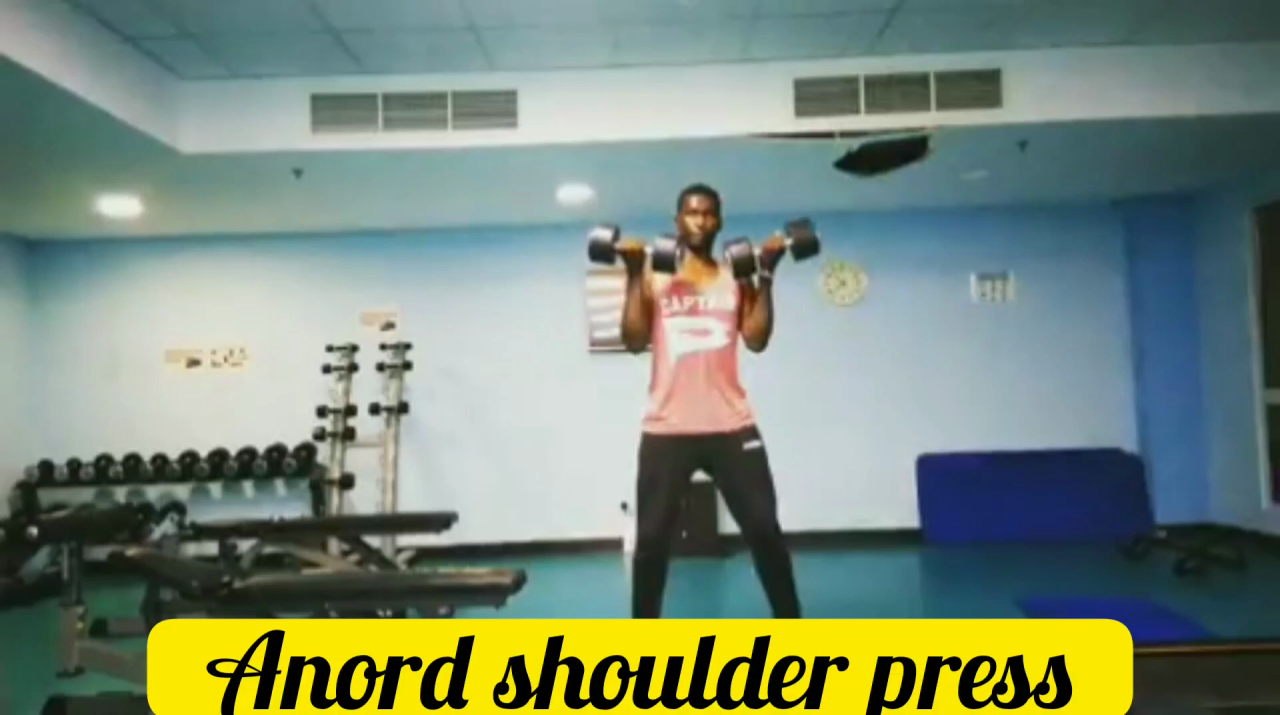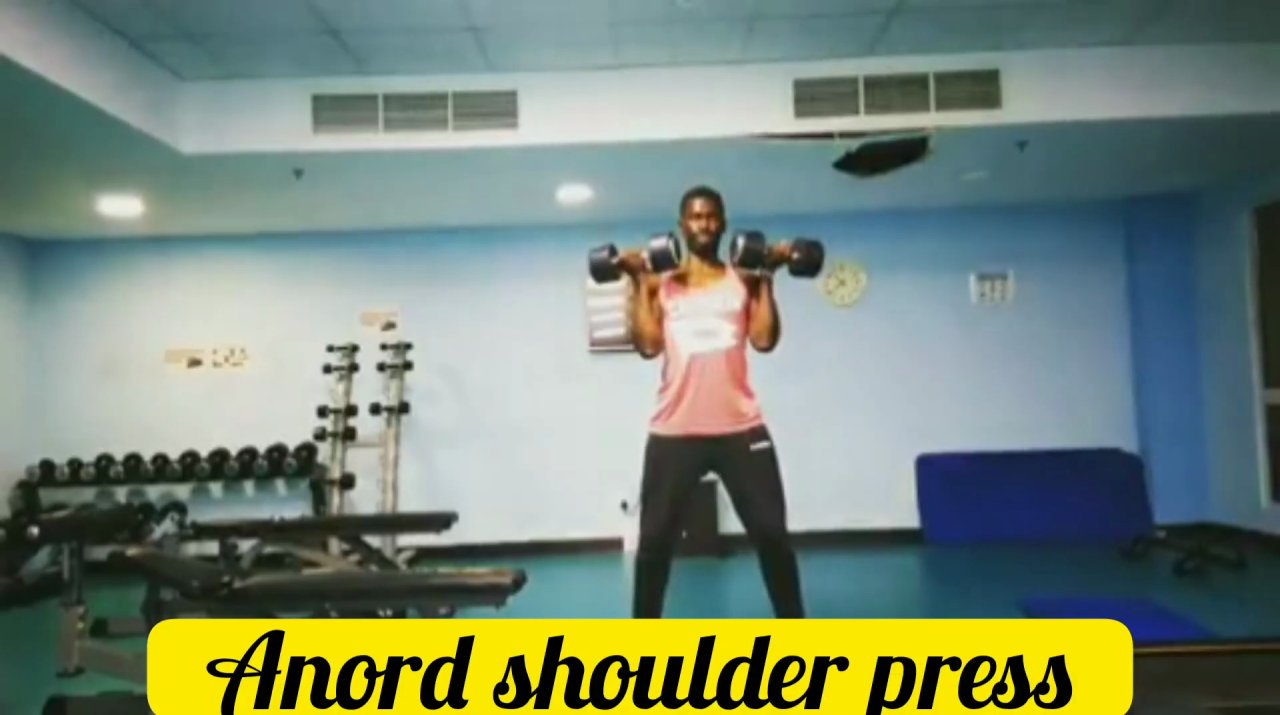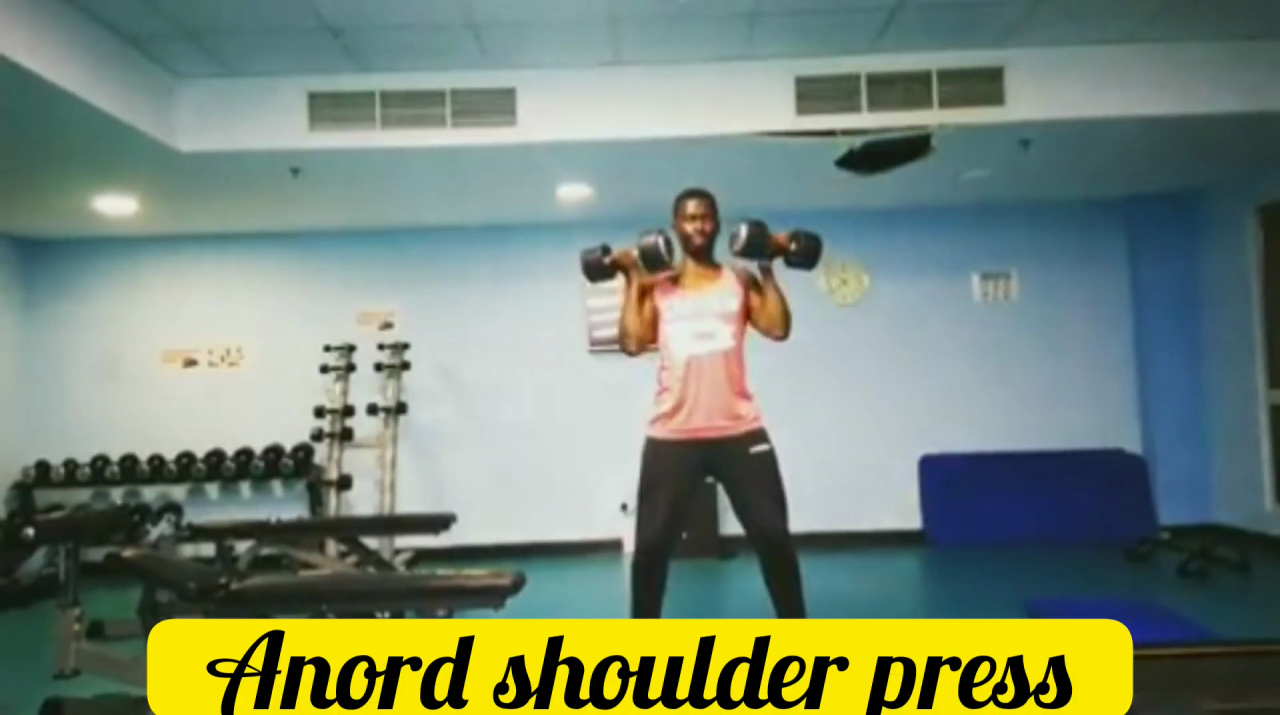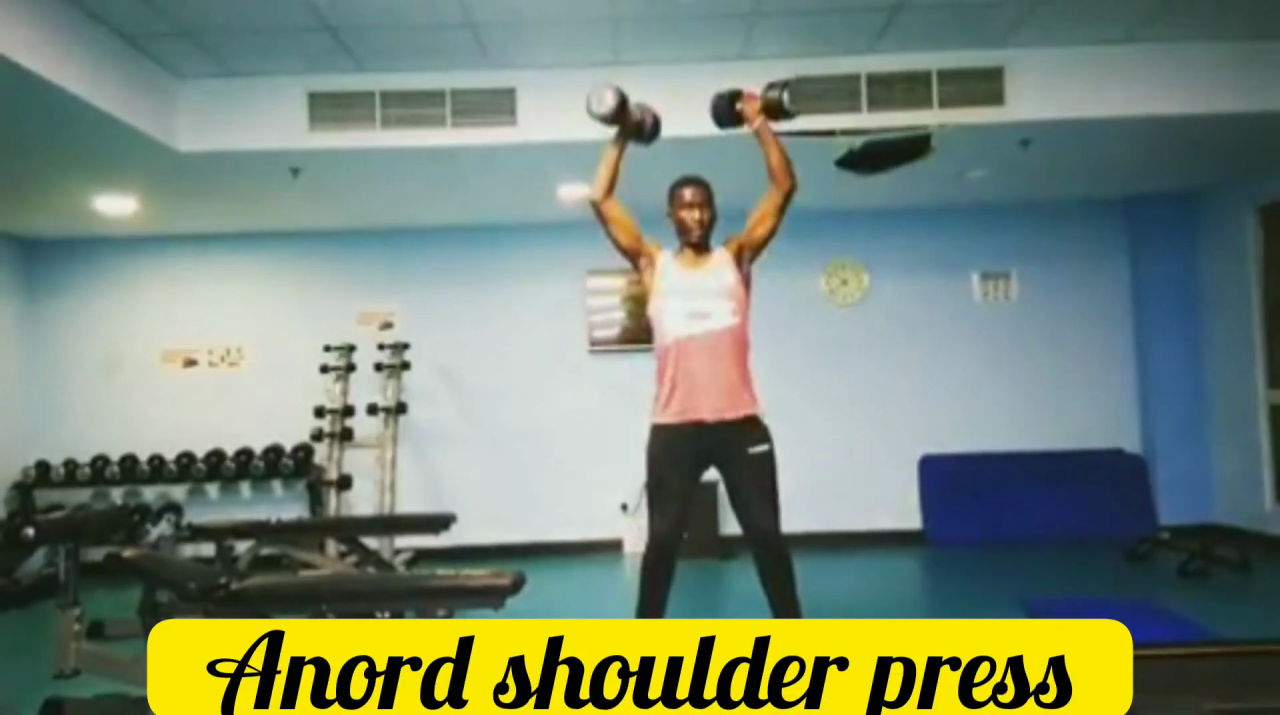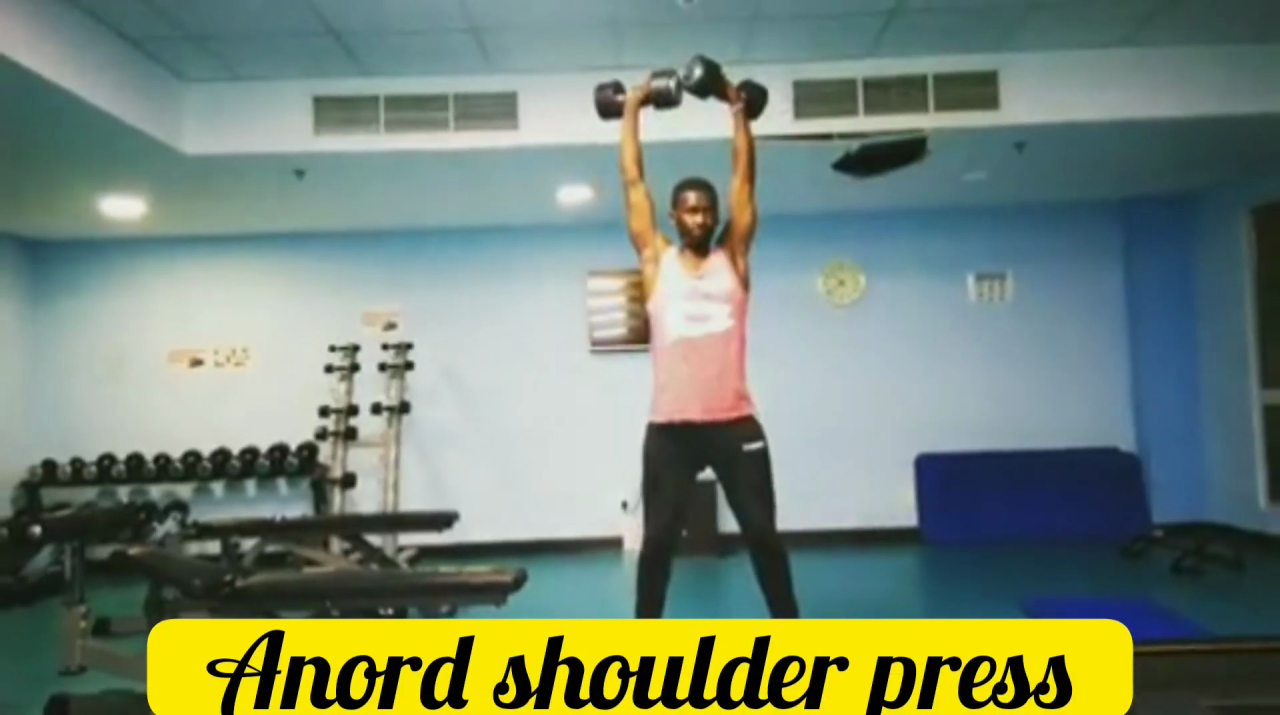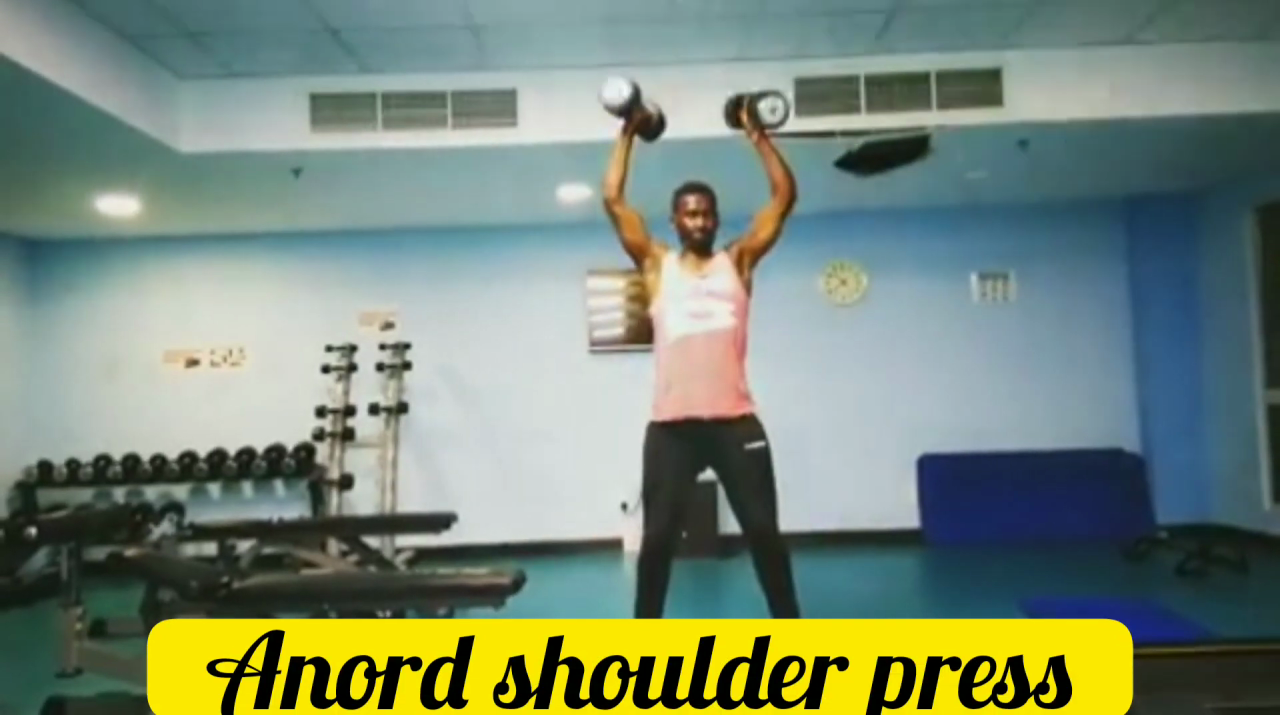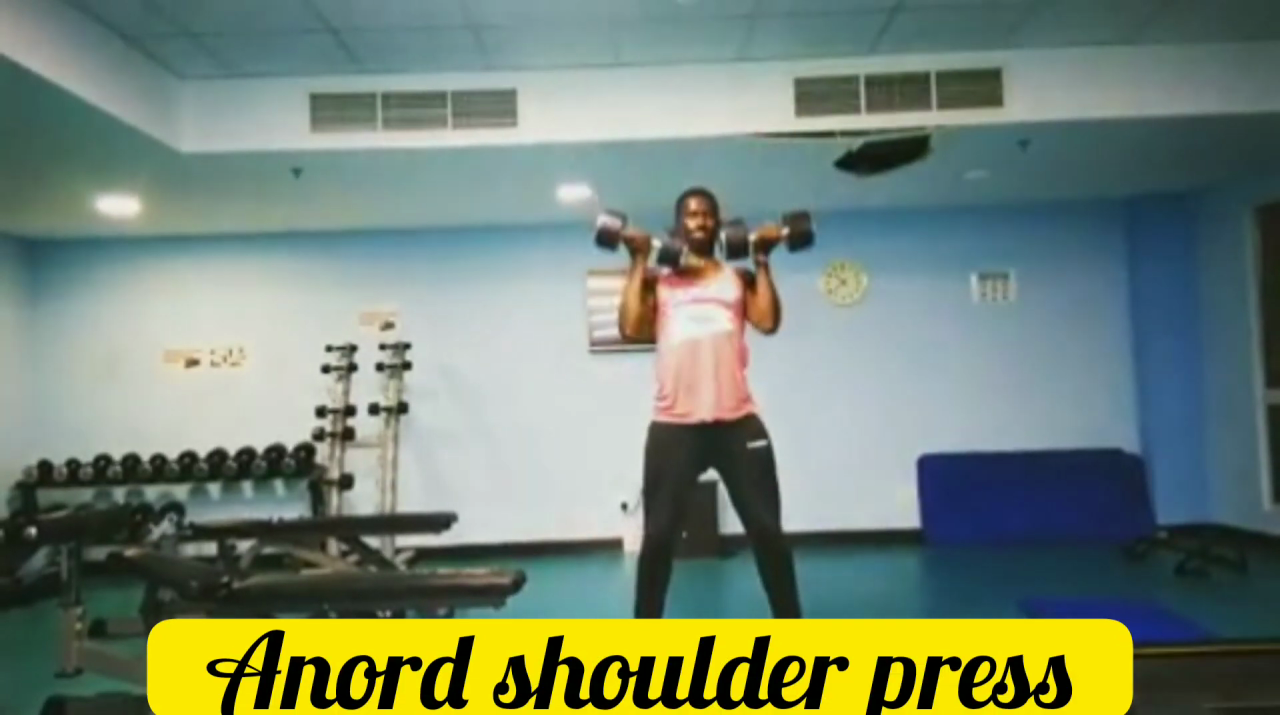
dt=0.7s
person 1, frame 1
left shoulder: (736, 277)
right shoulder: (654, 277)
left elbow: (756, 339)
right elbow: (635, 341)
left wrist: (765, 274)
right wrist: (634, 273)
left hip: (730, 426)
right hip: (667, 428)
left knee: (764, 528)
right knee: (652, 537)
person 1, frame 2
left shoulder: (744, 280)
right shoulder: (660, 283)
left elbow: (765, 340)
right elbow: (647, 345)
left wrist: (767, 277)
right wrist: (638, 281)
left hip: (740, 427)
right hip: (675, 431)
left knee: (771, 532)
right knee: (655, 538)
person 1, frame 3
left shoulder: (740, 281)
right shoulder: (656, 287)
left elbow: (778, 328)
right elbow: (632, 343)
left wrist: (767, 271)
right wrist: (632, 279)
left hip: (739, 430)
right hip: (672, 435)
left knee: (773, 535)
right knee: (651, 542)
person 1, frame 4
left shoulder: (737, 257)
right shoulder: (653, 263)
left elbow: (783, 187)
right elbow: (602, 200)
left wrist: (760, 123)
right wrist: (621, 137)
left hip: (739, 422)
right hip: (675, 425)
left knee: (766, 535)
right knee: (663, 539)
person 1, frame 5
left shoulder: (733, 257)
right shoulder: (656, 260)
left elbow: (744, 176)
right elbow: (632, 181)
left wrist: (737, 109)
right wrist: (632, 110)
left hip: (734, 423)
right hip: (671, 427)
left knee: (762, 534)
right knee: (658, 538)
person 1, frame 6
left shoulder: (738, 262)
right shoulder: (656, 264)
left elbow: (786, 197)
right elbow: (612, 199)
left wrist: (756, 134)
right wrist: (628, 134)
left hip: (735, 422)
right hip: (672, 425)
left knee: (764, 532)
right knee: (658, 538)
person 1, frame 7
left shoulder: (739, 278)
right shoulder: (658, 282)
left elbow: (768, 322)
right elbow: (630, 327)
left wrist: (762, 261)
right wrist: (638, 262)
left hip: (737, 421)
right hip: (674, 425)
left knee: (767, 529)
right knee: (659, 535)
